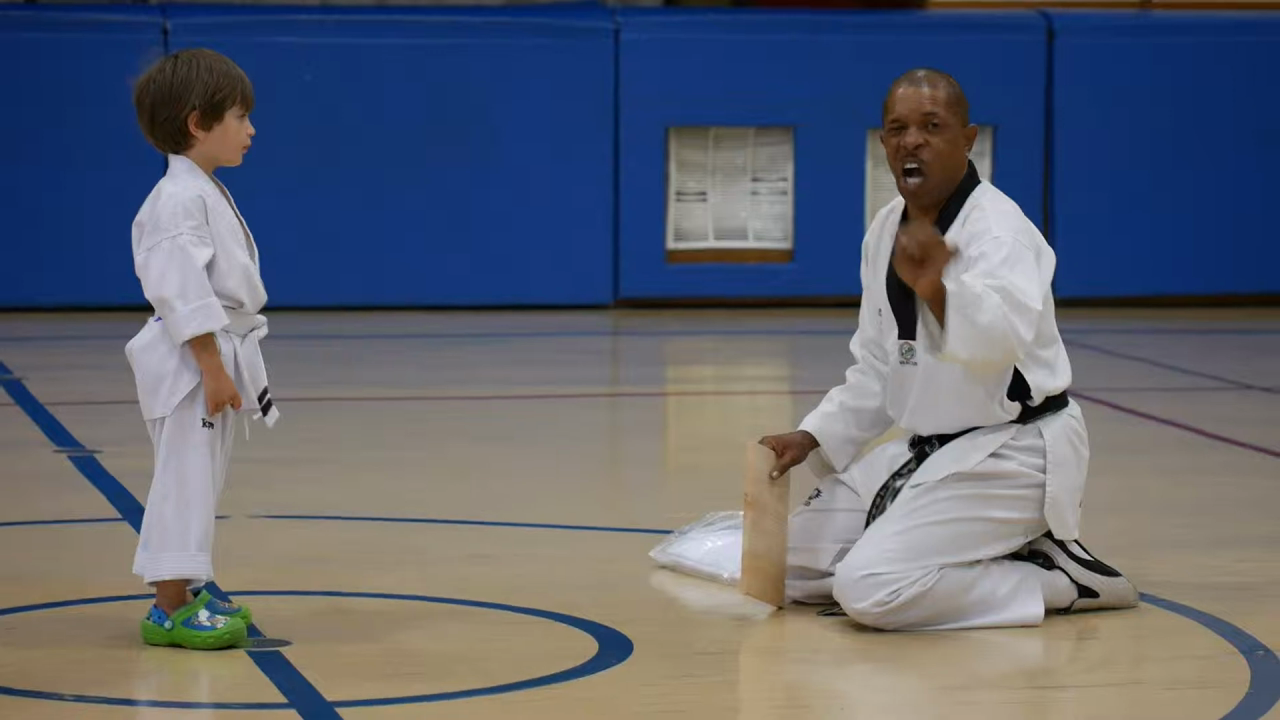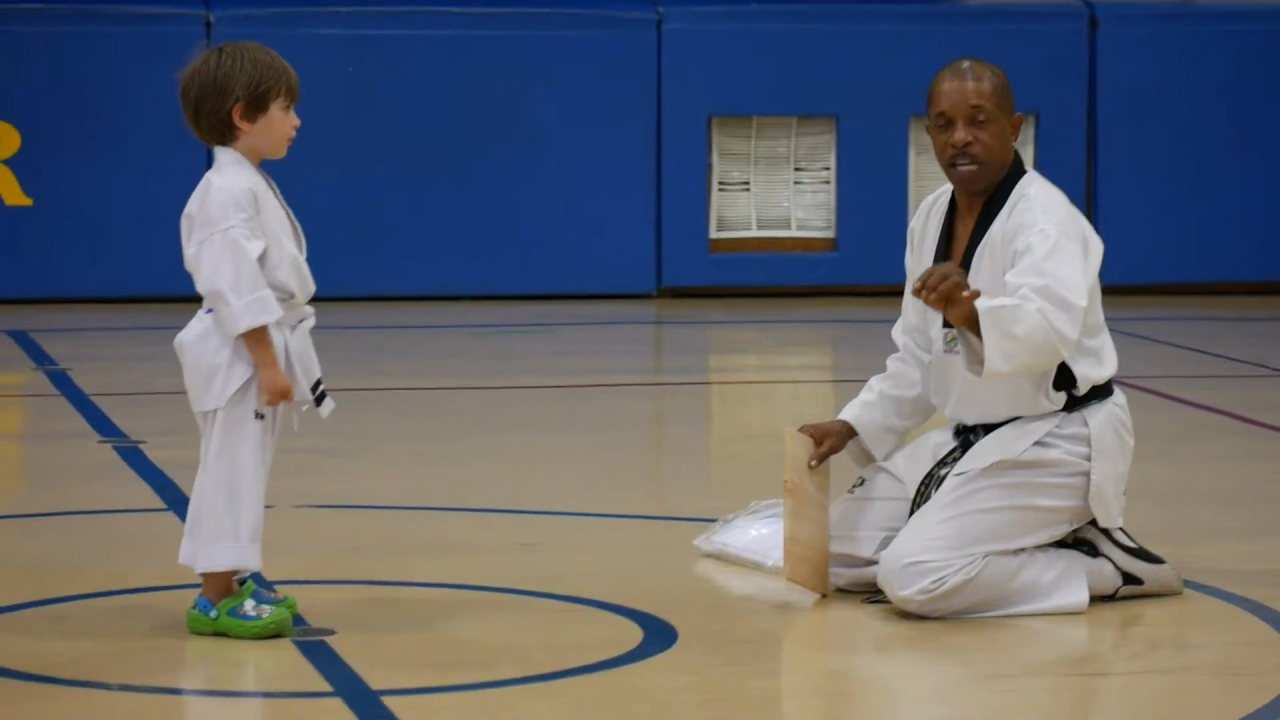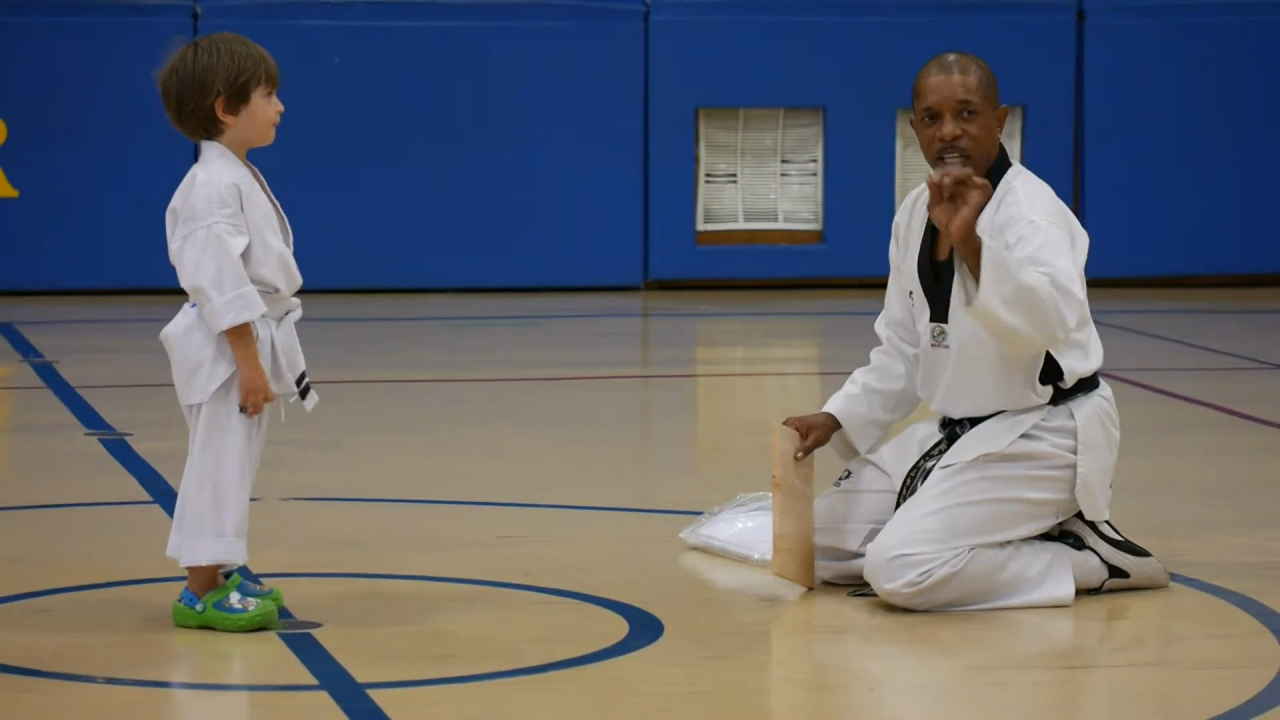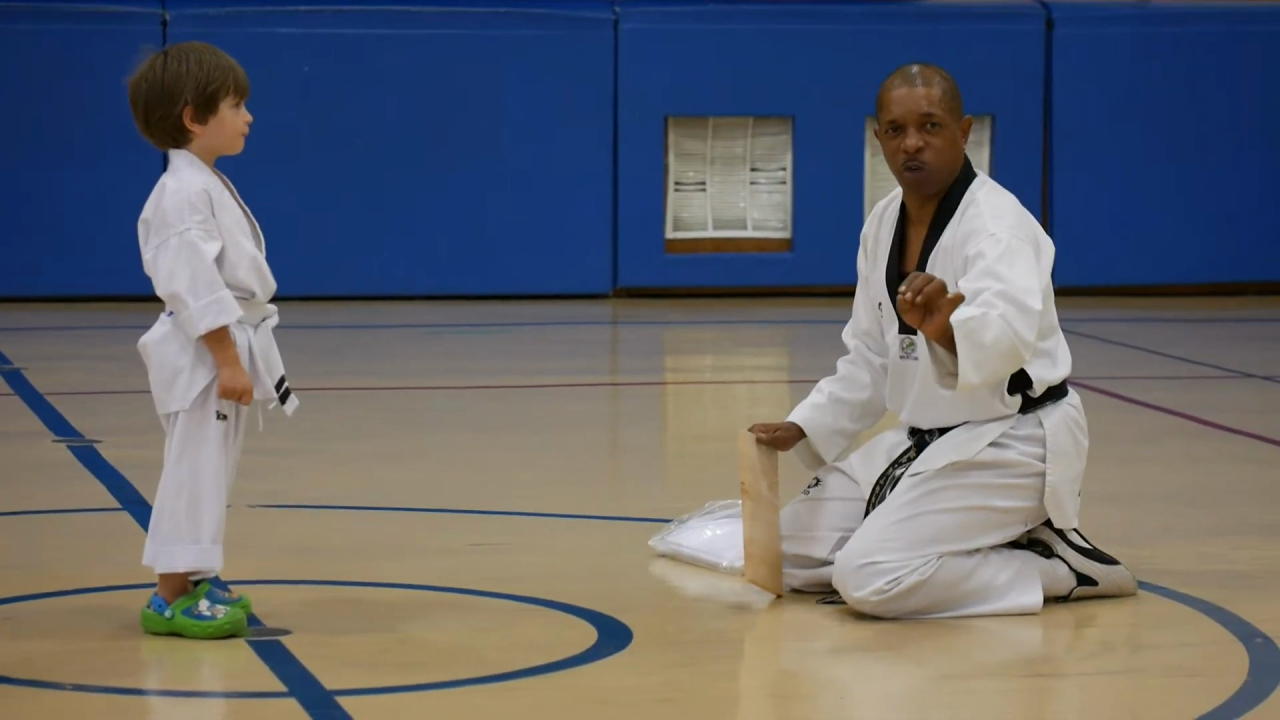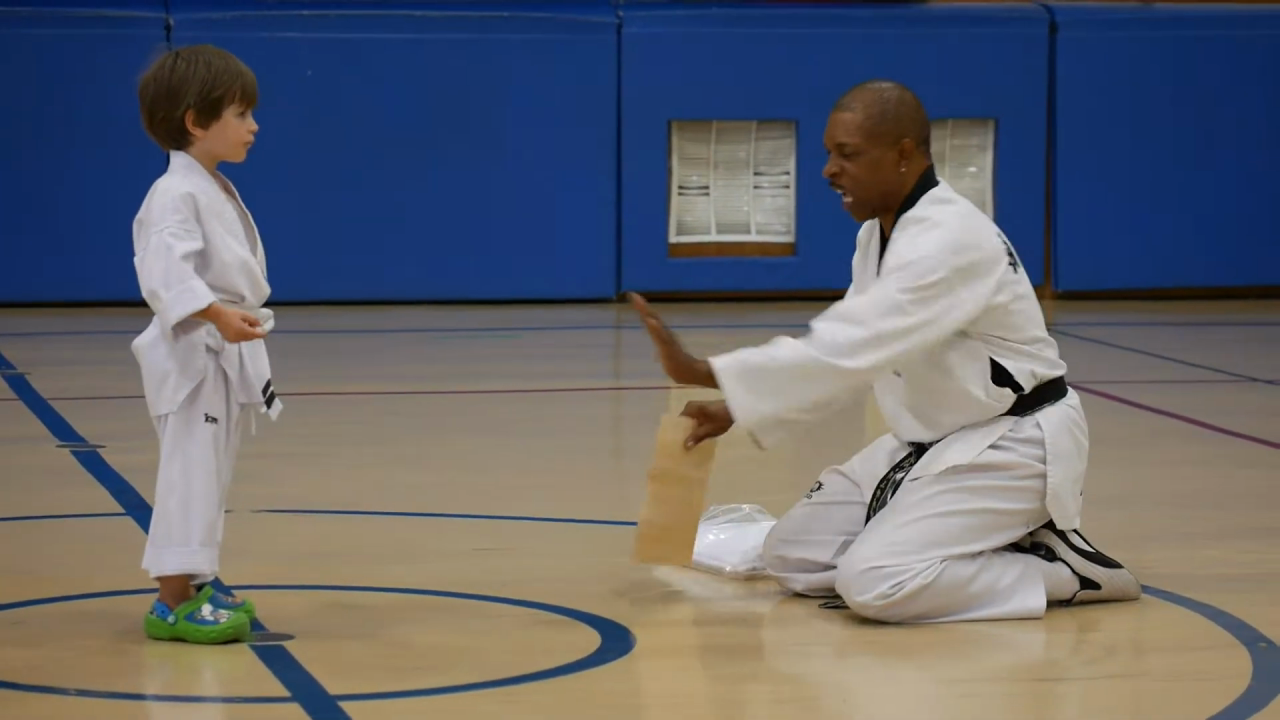
dt=1s
person 1, frame 1
left shoulder: (205, 193)
right shoulder: (180, 199)
right elbow: (182, 295)
right wrist: (212, 369)
left hip: (213, 361)
right hip: (191, 362)
left knee: (200, 477)
right knee: (185, 478)
left ankle: (187, 592)
right ankle: (170, 609)
person 1, frame 2
left shoulder: (251, 184)
right shoulder: (229, 190)
right elbow: (233, 286)
right wrist: (266, 362)
left hip: (259, 353)
right hip: (239, 354)
left knee: (244, 468)
right knee: (231, 468)
left ankle: (234, 581)
right ankle: (216, 598)
person 1, frame 3
left shoulder: (239, 177)
right shoulder: (214, 184)
right elbow: (219, 284)
right wrist: (248, 361)
left hip: (251, 344)
right hip: (227, 348)
left knee: (233, 462)
right knee: (217, 463)
left ankle: (222, 573)
right ankle: (201, 591)
person 1, frame 4
left shoulder: (210, 185)
right shoulder: (185, 192)
right elbow: (193, 286)
right wrist: (227, 358)
left hip: (226, 351)
right hip: (203, 354)
left knee: (211, 469)
right knee: (194, 469)
left ankle: (194, 580)
right ankle: (170, 596)
person 1, frame 5
left shoulder: (216, 189)
right shoulder: (177, 194)
right elbow: (163, 271)
left wrist: (237, 323)
right wrist: (218, 316)
left hip: (223, 355)
right hip: (195, 355)
left knee: (211, 473)
right knee: (190, 473)
left ankle: (196, 584)
right ankle: (173, 602)
person 2, frame 1
left shoulder: (998, 227)
right shoulder: (886, 227)
left elbow: (993, 345)
right elbow: (880, 369)
left wrist: (930, 286)
right wrist: (814, 437)
left hip: (1016, 452)
right hip: (931, 448)
left knee: (879, 597)
right knee: (796, 569)
left ankle: (1060, 576)
right ankle: (1011, 562)
person 2, frame 2
left shoulder: (1047, 220)
right shoulder: (934, 215)
left elbow: (1045, 332)
right elbow: (920, 355)
left wrist: (969, 310)
right wrist: (854, 426)
left hip: (1058, 441)
right hip: (976, 435)
left knee: (925, 585)
right knee: (840, 556)
left ankle: (1101, 564)
right ankle: (1051, 547)
person 2, frame 3
left shoulder: (1030, 210)
right shoulder: (915, 212)
left elbow: (1047, 316)
right elbow: (903, 347)
left wrist: (968, 245)
right wrist: (837, 418)
left hip: (1043, 435)
right hip: (956, 430)
left knee: (899, 572)
right knee: (827, 545)
left ankle: (1088, 558)
right ankle: (1025, 540)
person 2, frame 4
left shoulder: (998, 224)
right shoulder: (884, 222)
left elbow: (1006, 333)
right elbow: (869, 359)
left wrist: (944, 327)
right wrist: (802, 428)
left hip: (1010, 442)
right hip: (926, 437)
left knee: (868, 580)
right knee: (794, 554)
left ankle: (1057, 566)
right ankle: (993, 545)
person 2, frame 5
left shoulder: (946, 242)
right shoulder: (884, 231)
left elbow: (843, 353)
right elbow: (844, 349)
left wrist: (699, 370)
right wrist: (735, 406)
left hip: (1009, 446)
right hip: (933, 442)
left knee: (873, 585)
right knee: (794, 558)
left ankle: (1064, 570)
right ankle: (998, 546)
